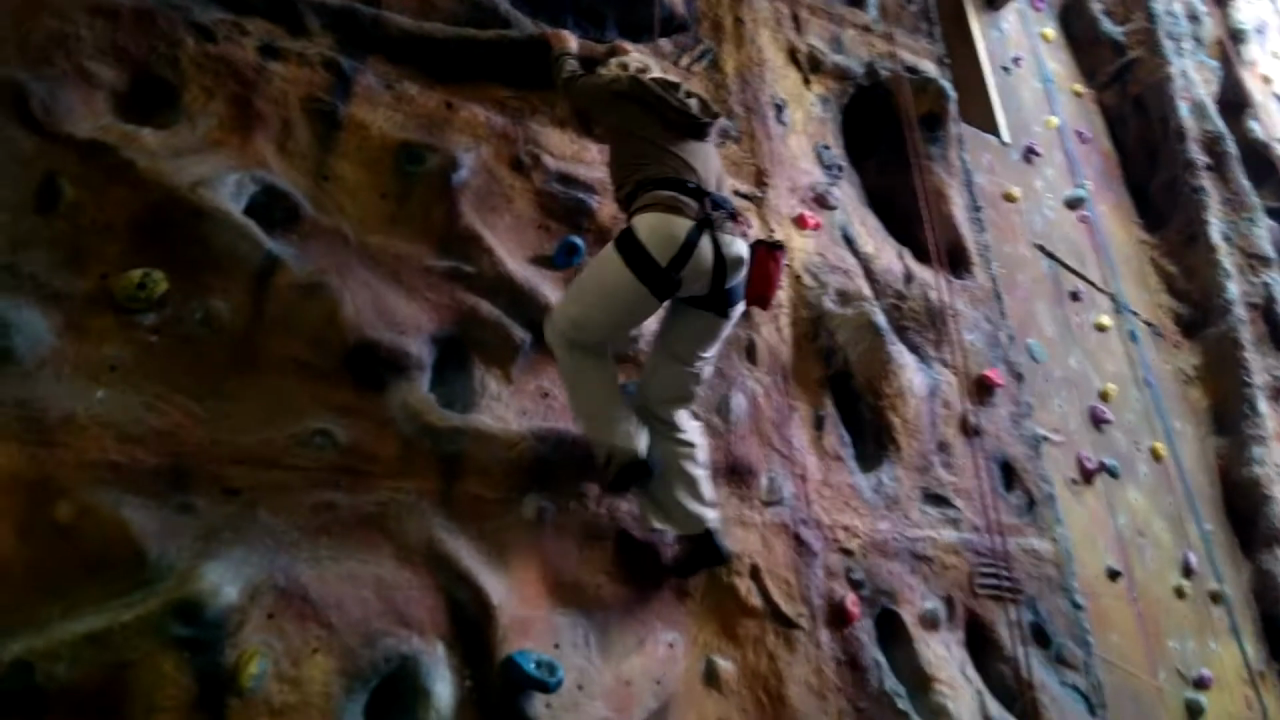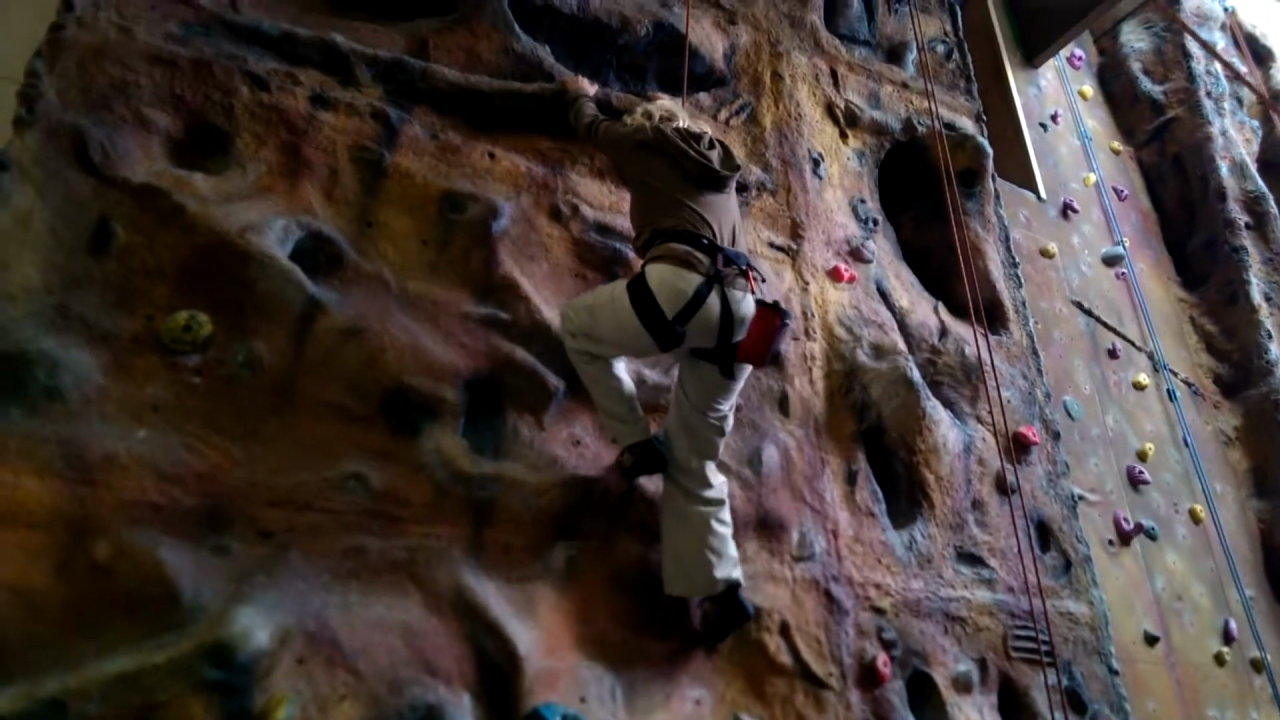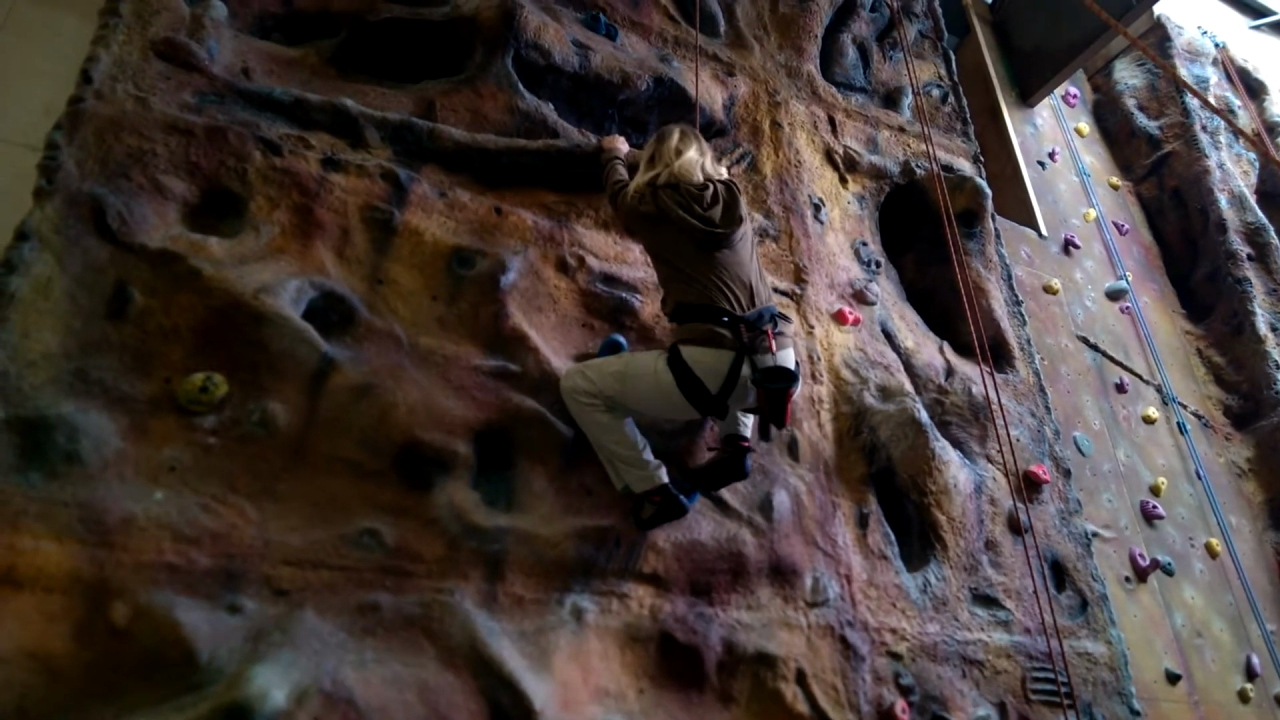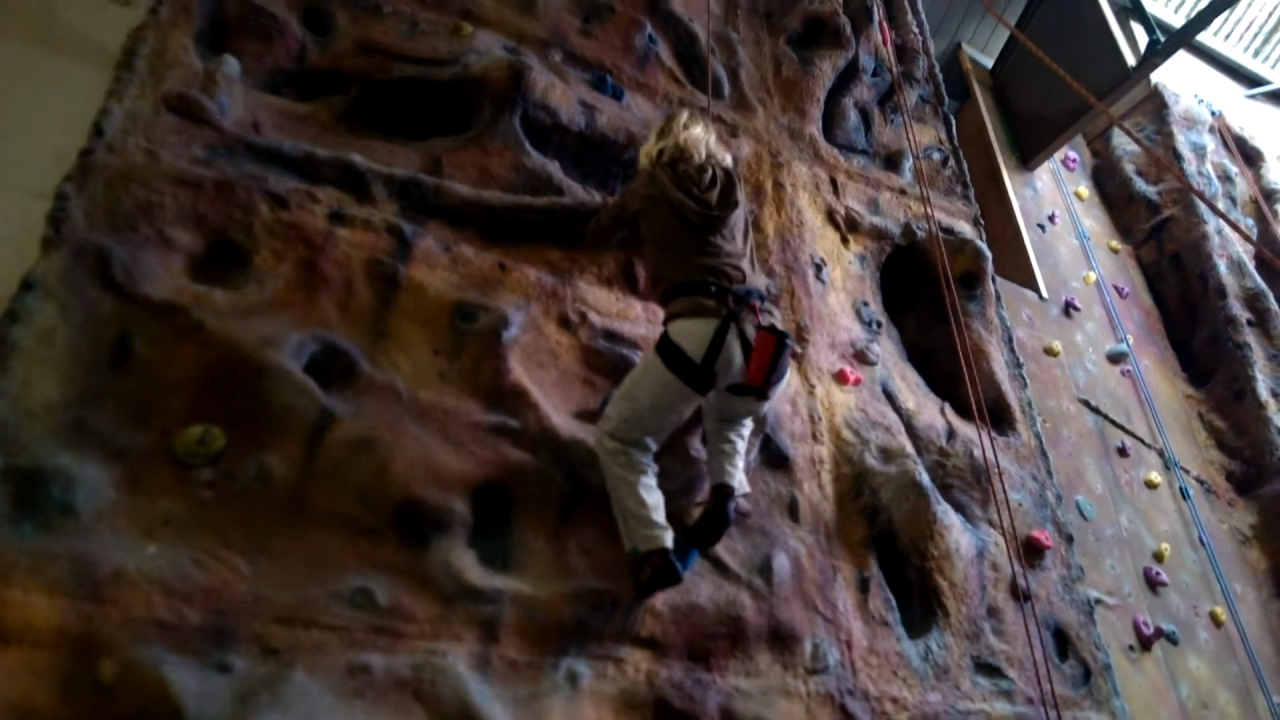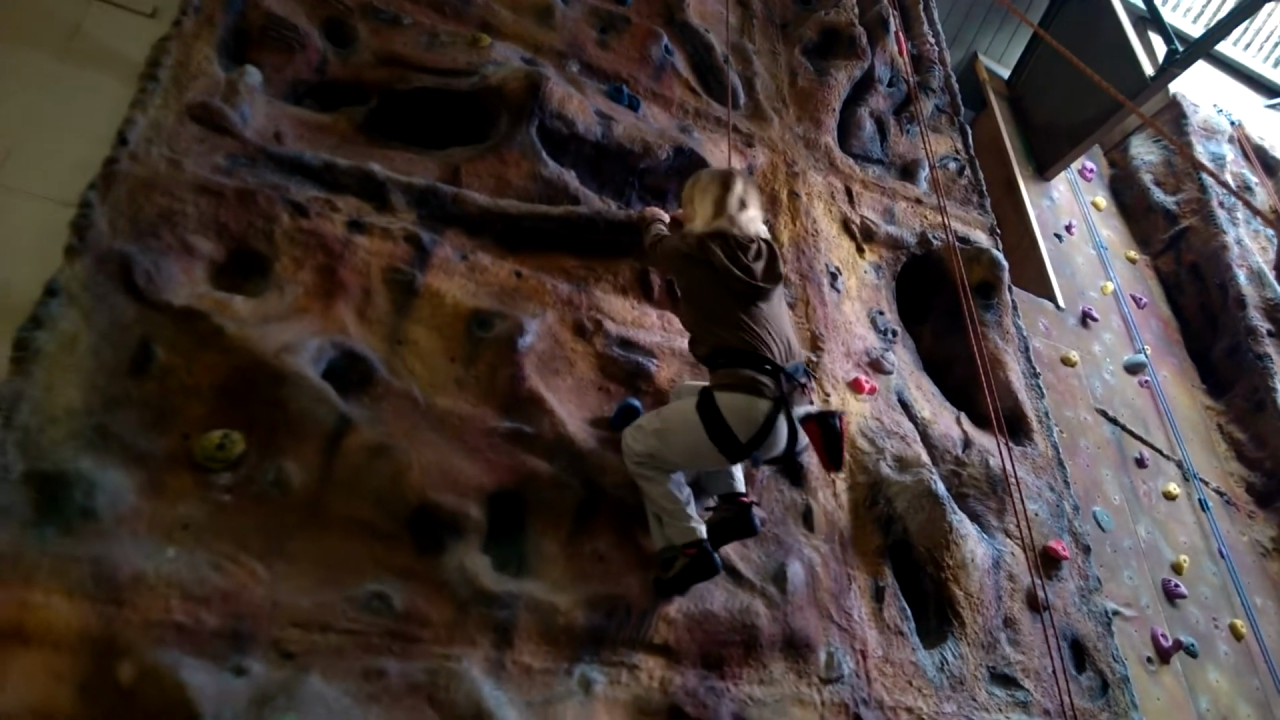
dt=1s
person 1, frame 1
left shoulder: (624, 94)
right shoulder: (694, 114)
left elbow: (572, 84)
left wrist: (565, 50)
right wrist: (637, 62)
left hip: (667, 231)
right hip: (728, 251)
left knee: (570, 333)
right knee: (668, 402)
left ankle: (626, 449)
right ankle: (700, 530)
person 1, frame 2
left shoulder: (644, 142)
right shoulder: (720, 165)
left elbow: (589, 124)
left wrist: (581, 94)
left hip: (678, 288)
right hip: (739, 312)
left knee: (577, 323)
right knee: (695, 461)
left ankle: (637, 442)
right ankle: (721, 589)
person 1, frame 3
left shoulder: (648, 207)
right shoulder: (732, 198)
left elbow: (618, 190)
left wrist: (614, 154)
left hip: (713, 366)
right hip: (776, 364)
left knee: (580, 385)
left ankle: (655, 490)
right ankle: (736, 444)
person 1, frame 4
left shoulder: (649, 188)
right shoulder: (729, 187)
left elbow: (598, 232)
left wrist: (624, 212)
left hip: (700, 333)
right hip: (763, 335)
left knee: (619, 438)
right knee: (730, 411)
left ankle: (655, 549)
right ankle: (724, 495)
person 1, frame 5
left shoulder: (693, 251)
right shoulder: (763, 252)
left elbow: (656, 248)
left wrist: (656, 220)
right wrist: (685, 224)
left hip: (748, 409)
right hip: (795, 417)
left knee: (639, 446)
right knee: (688, 401)
left ankle: (690, 547)
right ankle: (735, 502)
